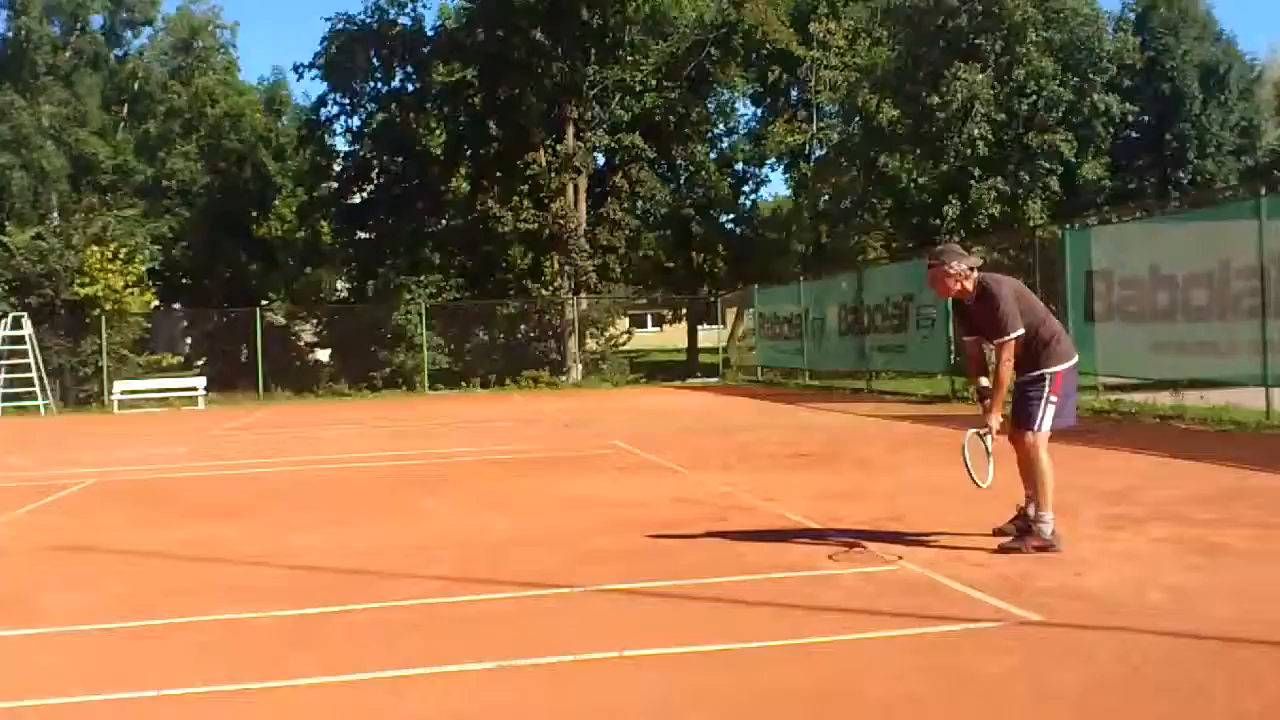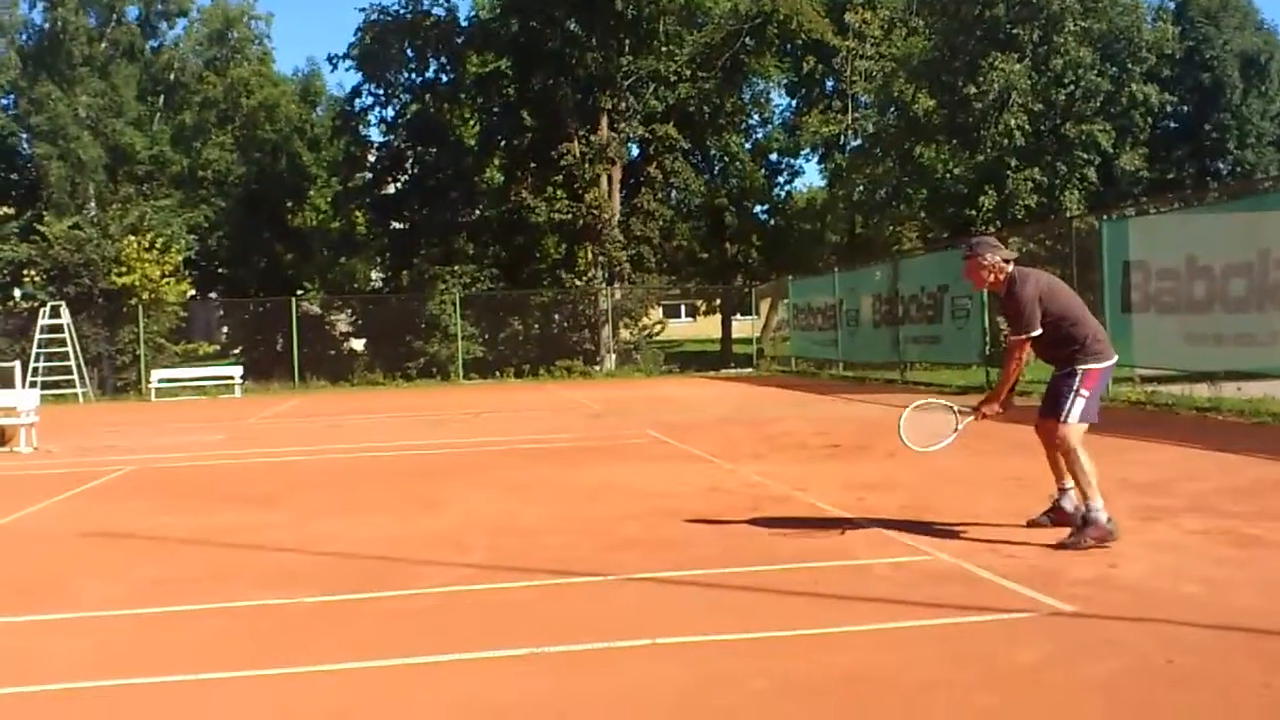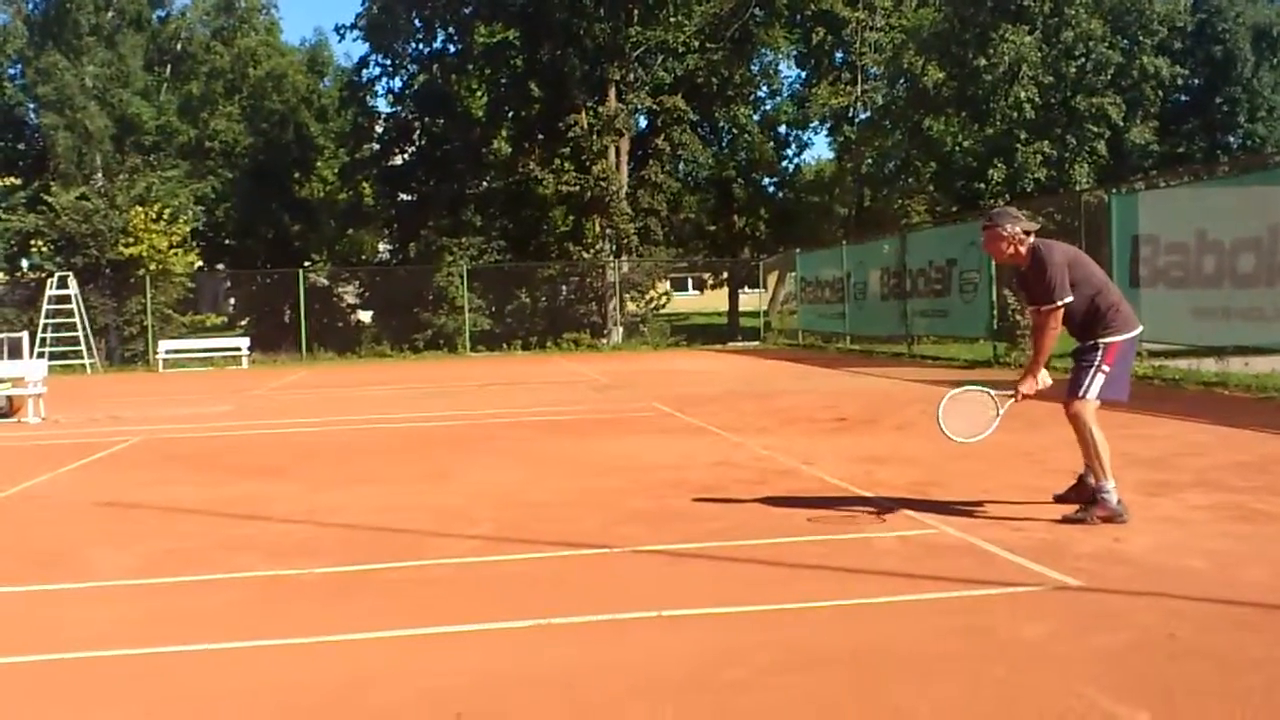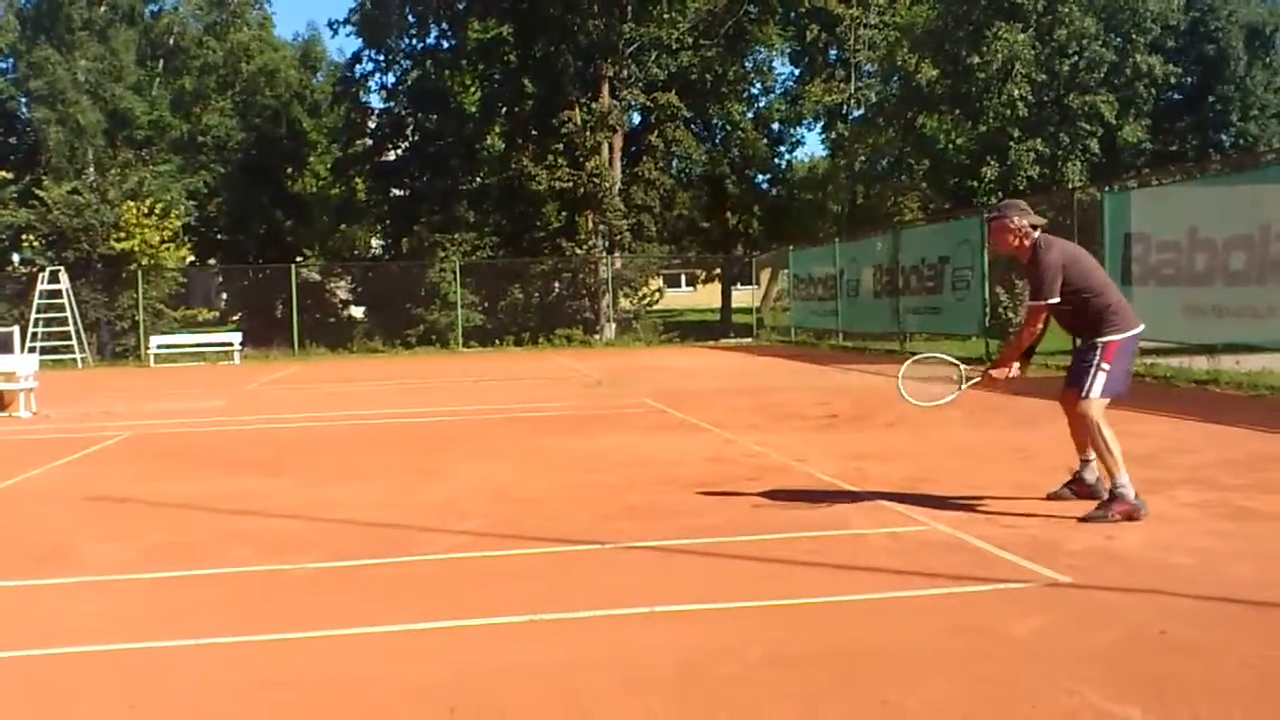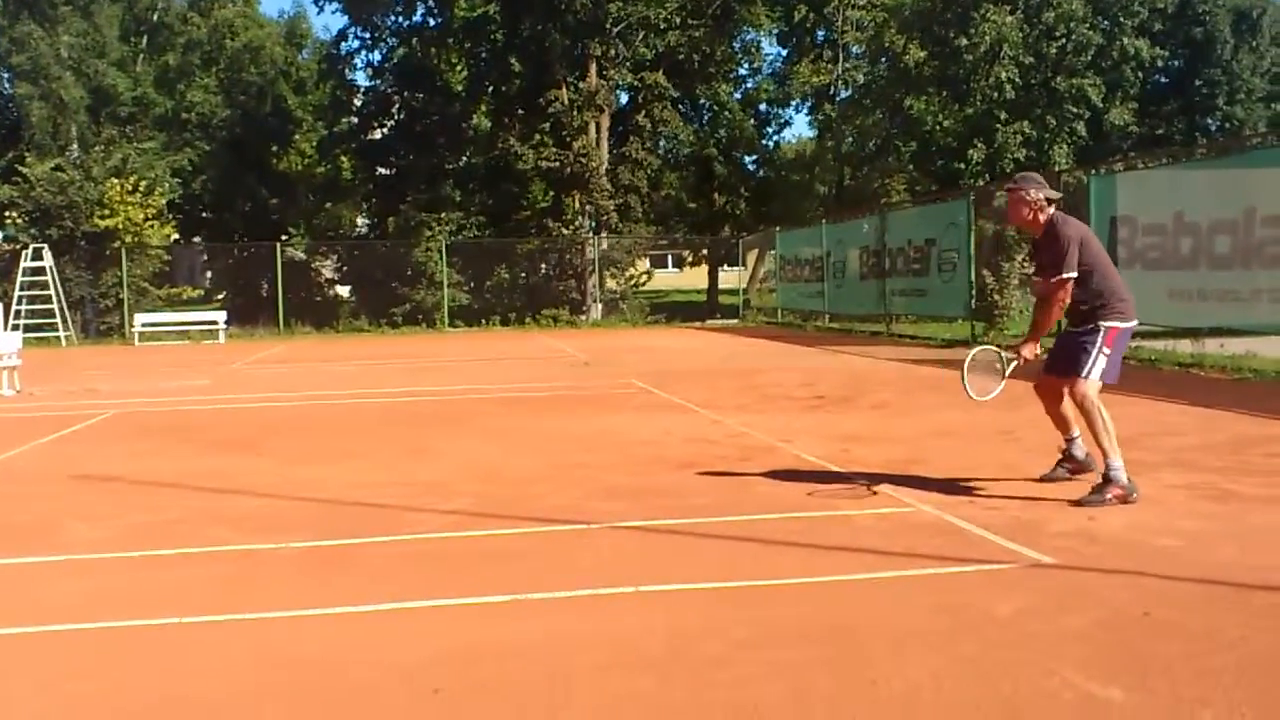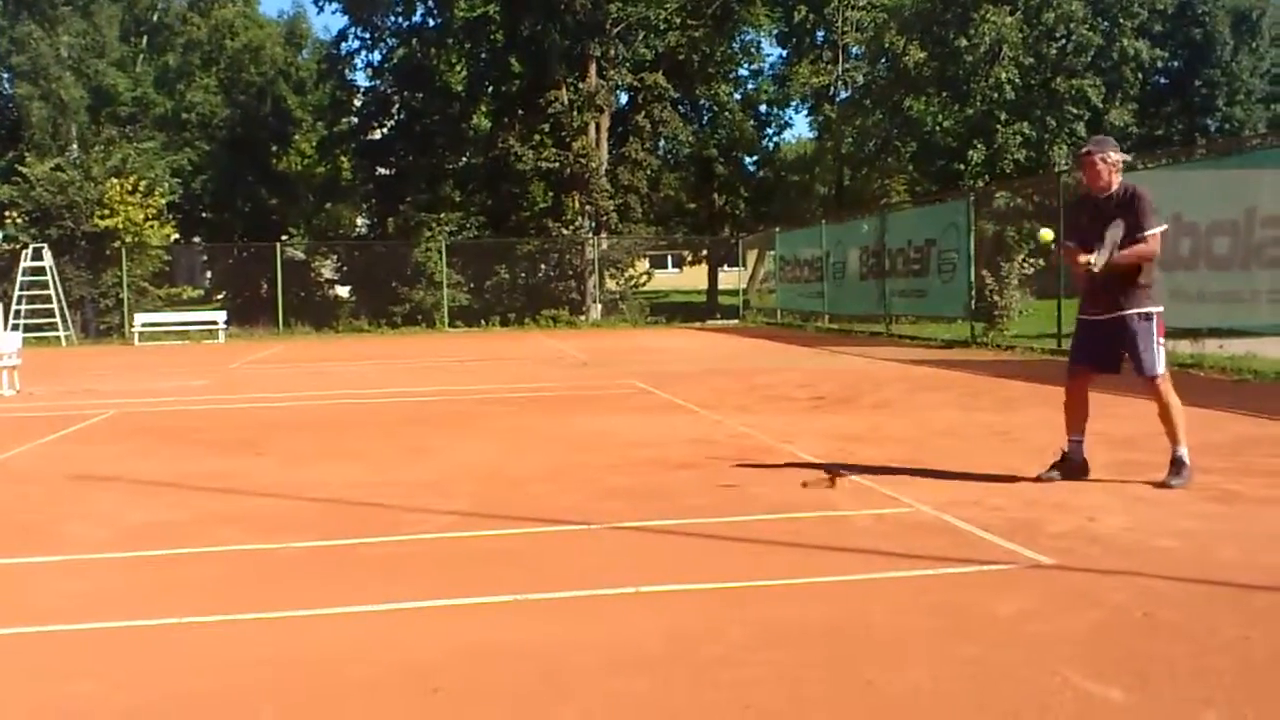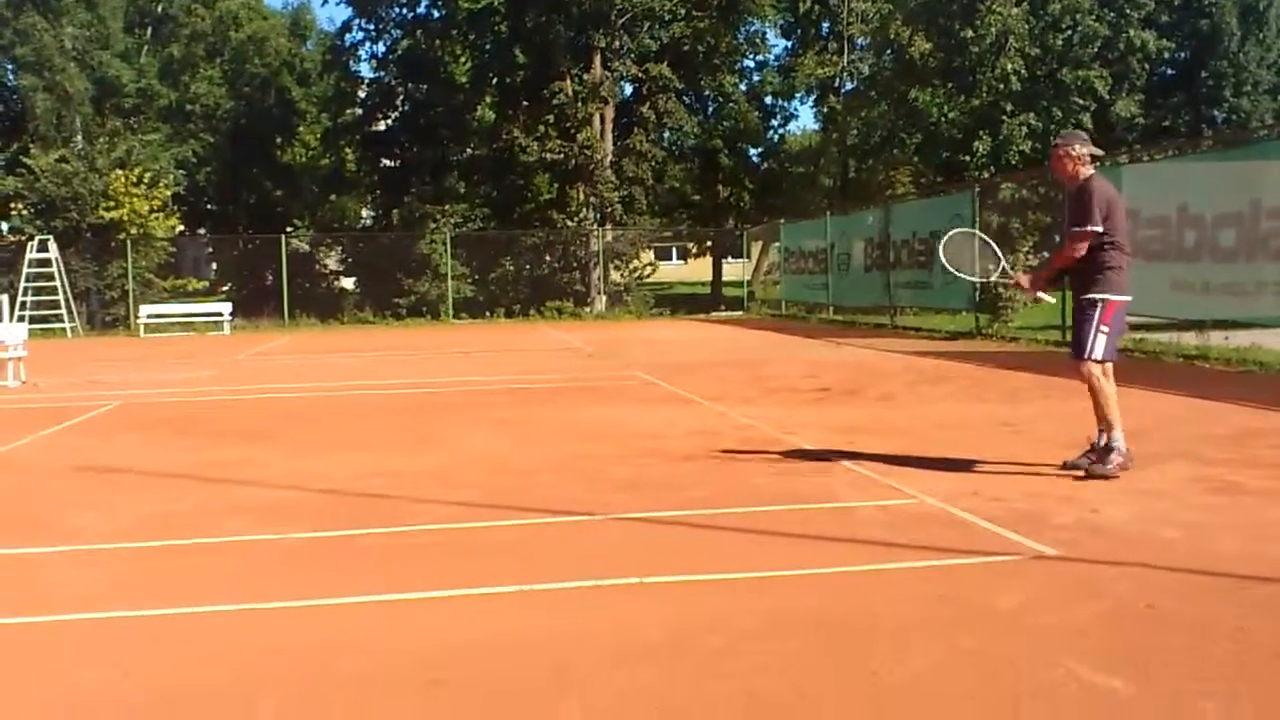
dt=0.7s
person 1, frame 1
left shoulder: (997, 293)
right shoulder: (961, 303)
left elbow: (1005, 358)
right elbow: (973, 352)
left wrist: (994, 410)
right wrist: (983, 396)
left hip: (1052, 364)
right hip: (1029, 367)
left knee: (1033, 442)
right knee: (1019, 439)
left ankle: (1045, 532)
right ankle: (1031, 514)
person 1, frame 2
left shoulder: (1023, 290)
right shoulder: (1009, 289)
left elbow: (1018, 355)
right elbow: (1015, 349)
left wrist: (995, 398)
right wrist: (1006, 392)
left hip: (1089, 359)
right hip: (1070, 361)
left knee: (1065, 436)
right knee: (1046, 429)
left ankle: (1098, 520)
right ankle: (1067, 504)
person 1, frame 3
left shoulder: (1049, 258)
right shoulder: (1026, 271)
left elbow: (1053, 325)
right elbow: (1039, 324)
left wrist: (1030, 375)
right wrist: (1038, 369)
left hip: (1113, 333)
right hip: (1095, 335)
left knee: (1081, 410)
right knee: (1076, 409)
left ankle: (1109, 501)
right ankle: (1090, 483)
person 1, frame 4
left shoulder: (1047, 257)
right shoulder: (1036, 257)
left elbow: (1033, 324)
right elbow: (1038, 322)
left wrist: (1002, 363)
right wrist: (1021, 359)
left hip: (1113, 332)
right hip: (1097, 334)
left knee: (1088, 411)
right knee: (1071, 402)
left ankle: (1126, 497)
right ankle: (1087, 478)
person 1, frame 5
left shoulder: (1064, 232)
right shoulder: (1040, 239)
left elbow: (1062, 297)
right elbow: (1044, 293)
left wrist: (1033, 341)
right wrist: (1032, 339)
left hip: (1109, 317)
right hip: (1080, 321)
left knee: (1082, 392)
right knee: (1046, 385)
left ankle: (1118, 480)
right ankle: (1076, 455)
person 1, frame 6
left shoulder: (1136, 198)
right shoulder: (1079, 207)
left elbow: (1151, 248)
right elbow: (1073, 257)
left wrist: (1105, 259)
right wrist: (1084, 262)
left hip: (1138, 306)
right hip: (1095, 309)
left knee: (1159, 384)
right knee: (1076, 383)
left ankle: (1181, 460)
right ankle: (1075, 457)
person 1, frame 7
left shoulder: (1094, 191)
right shoulder: (1079, 192)
left elbow: (1077, 248)
right elbow: (1071, 248)
left wrist: (1036, 277)
right wrist: (1041, 277)
left hip: (1104, 291)
right hip: (1091, 292)
left knee: (1089, 367)
right knee: (1099, 369)
left ankle: (1118, 447)
right ankle: (1102, 446)
